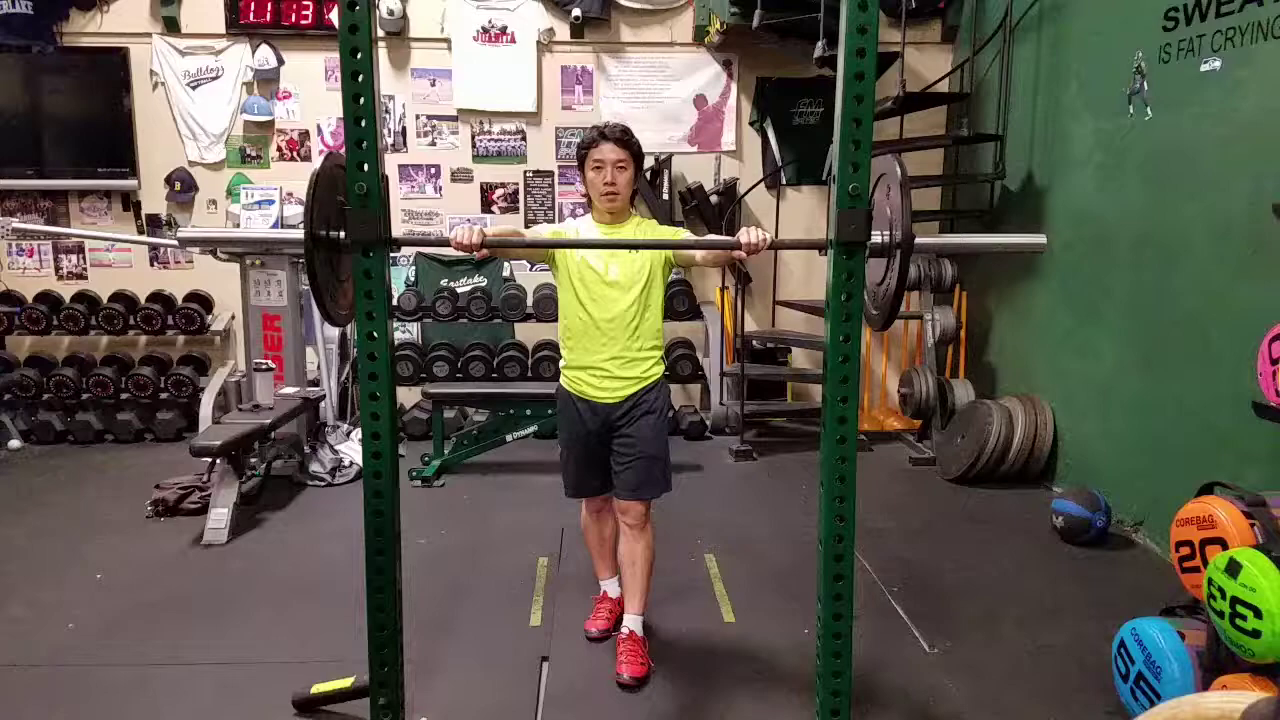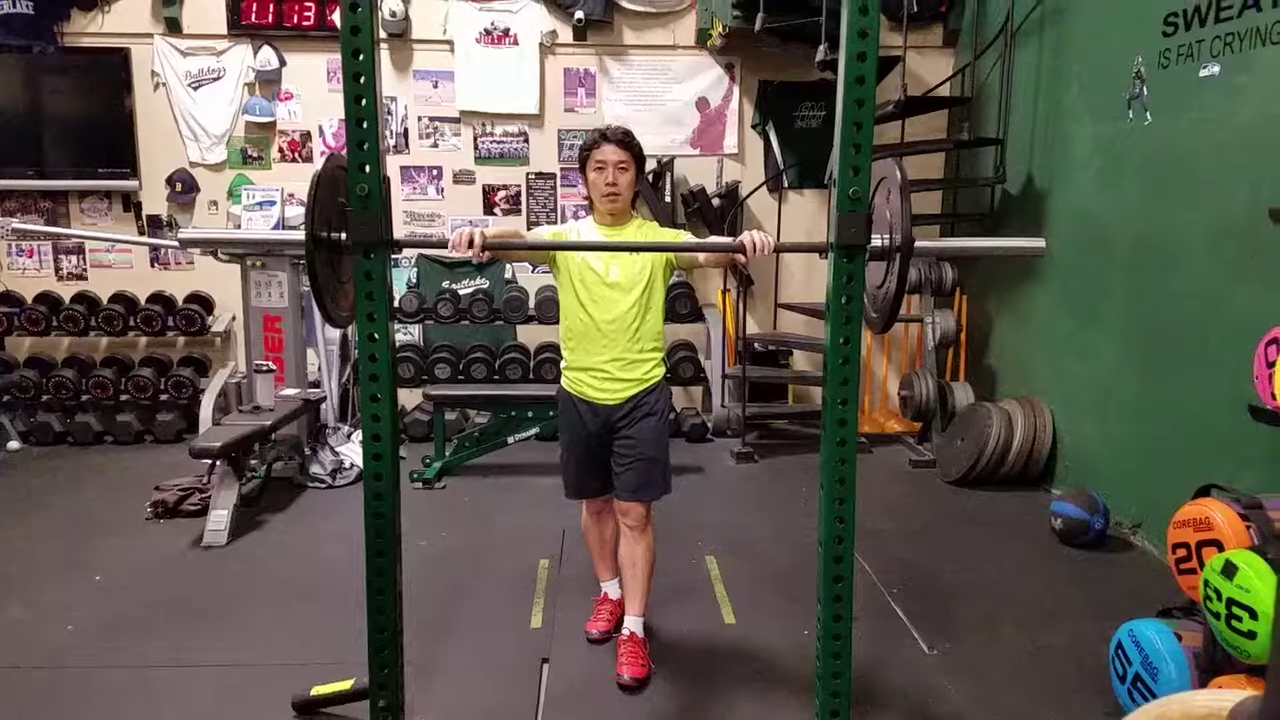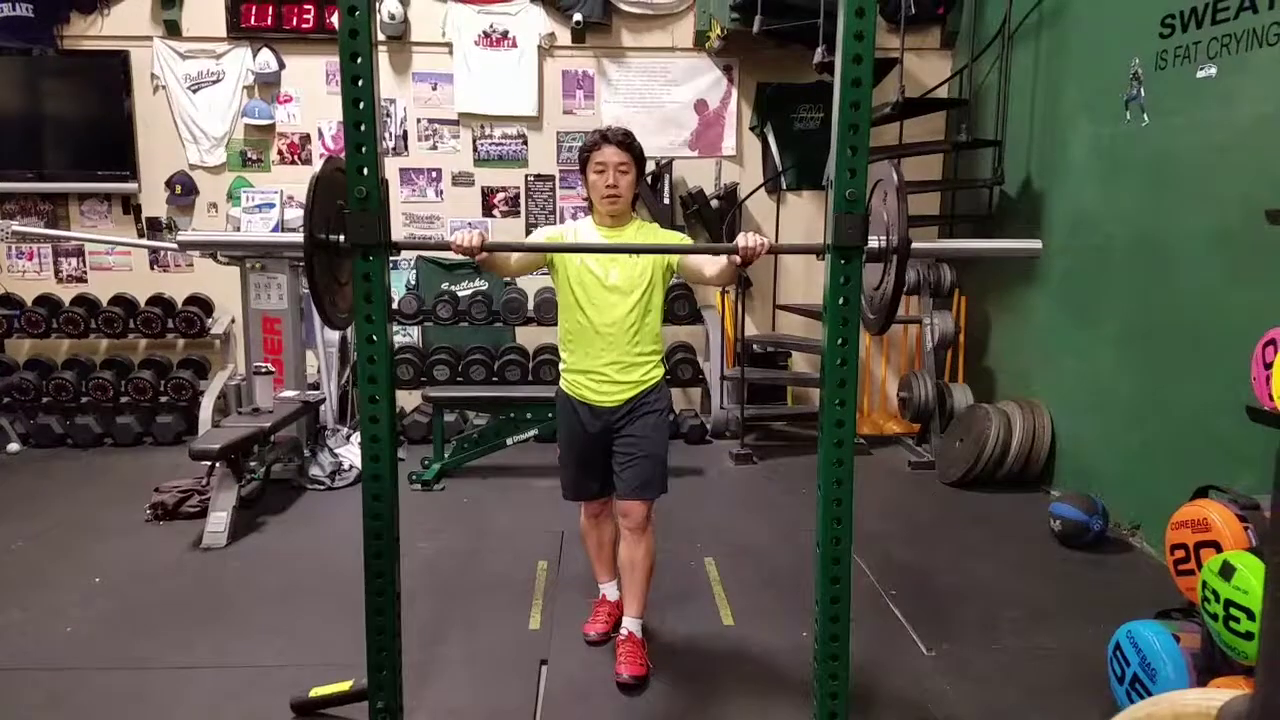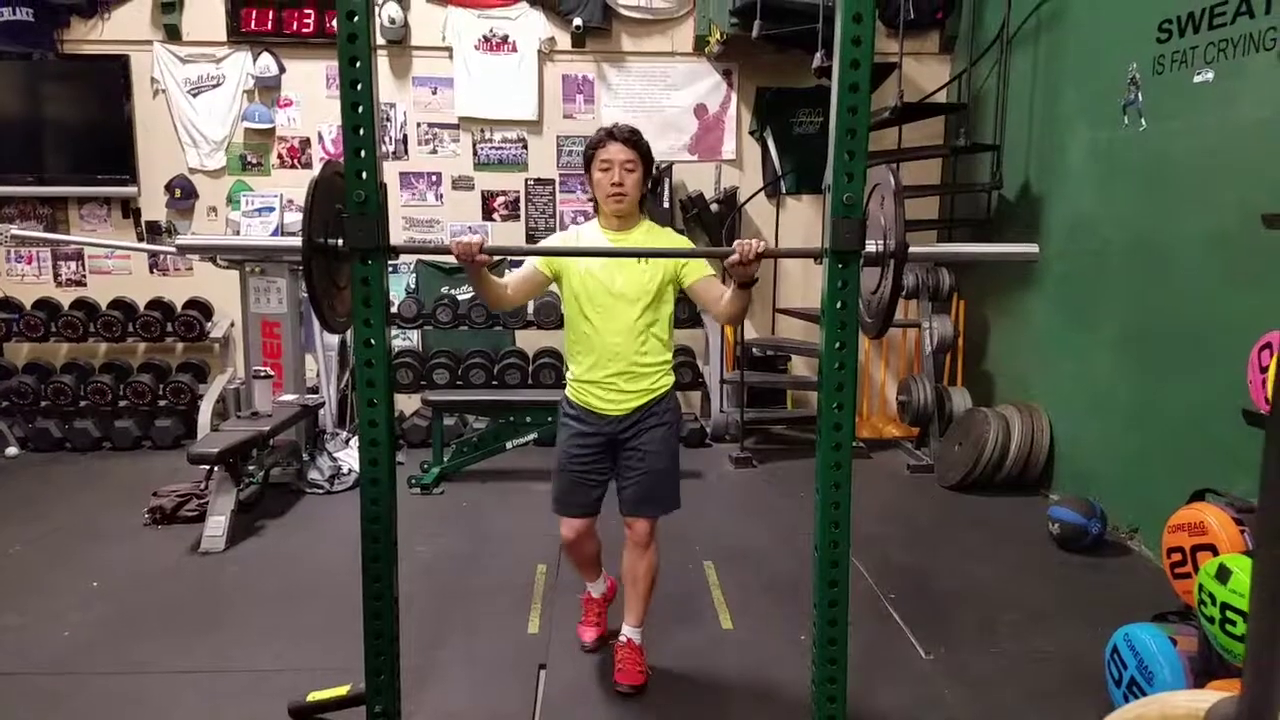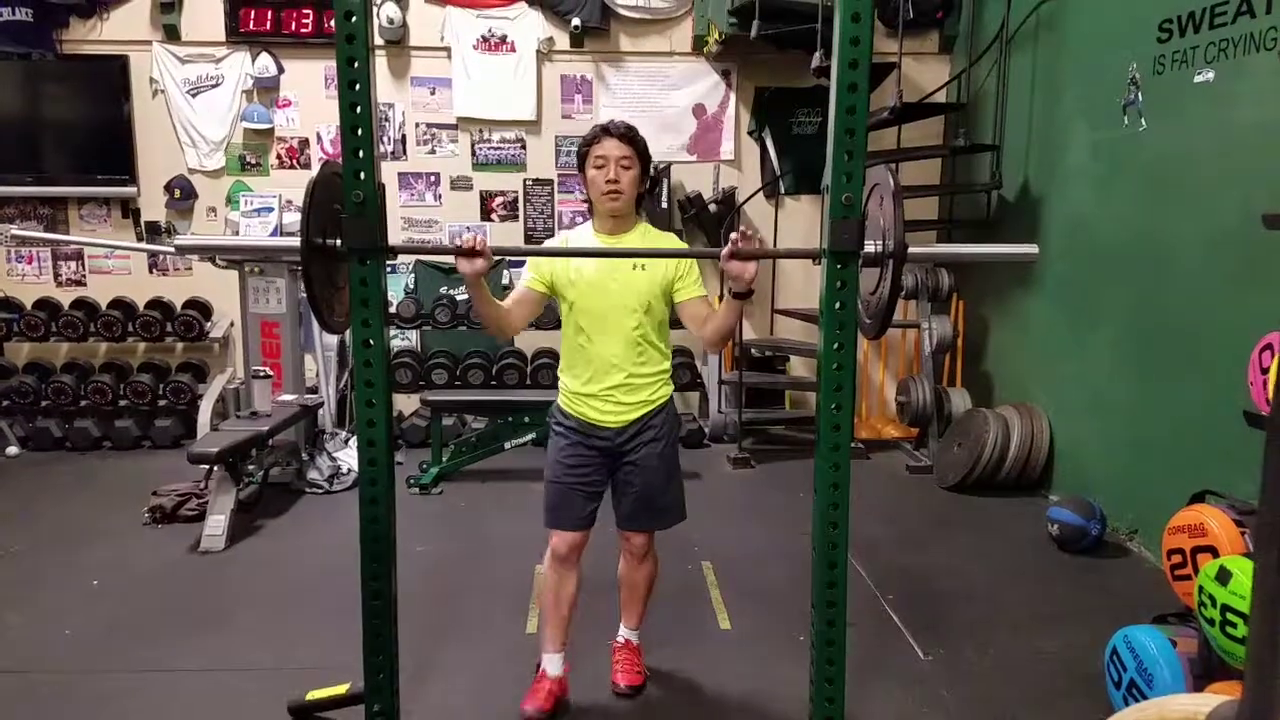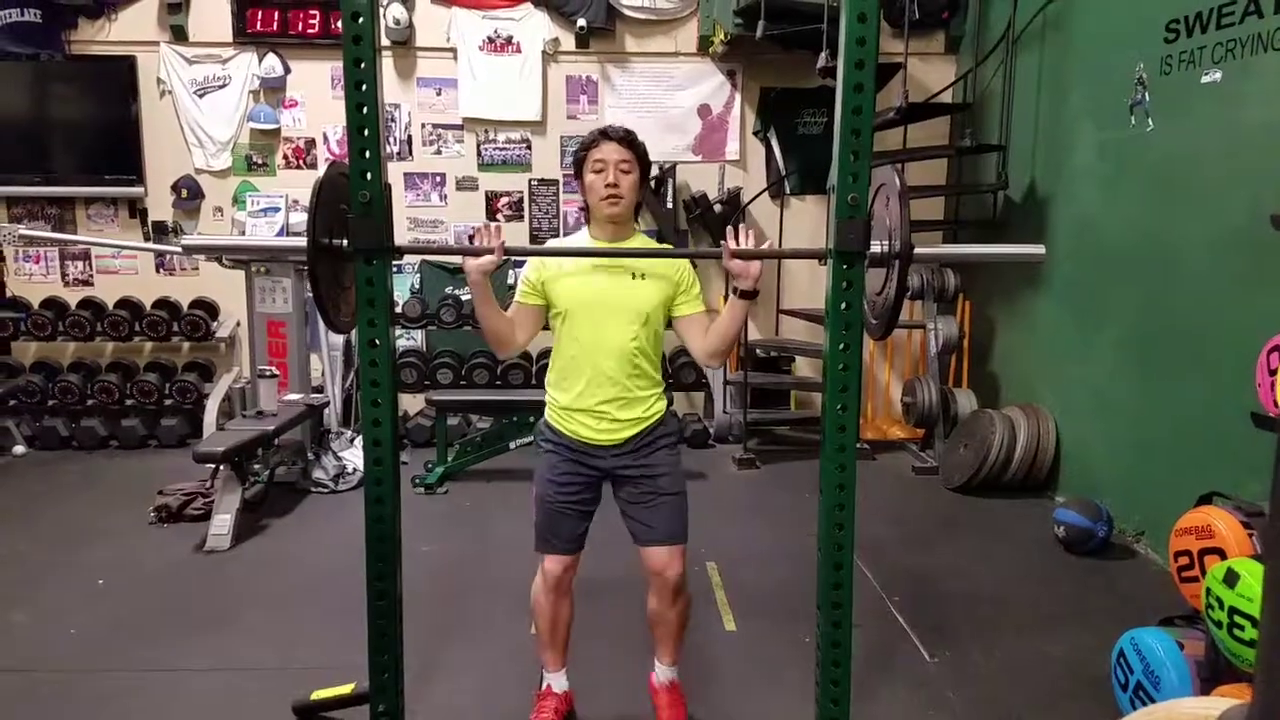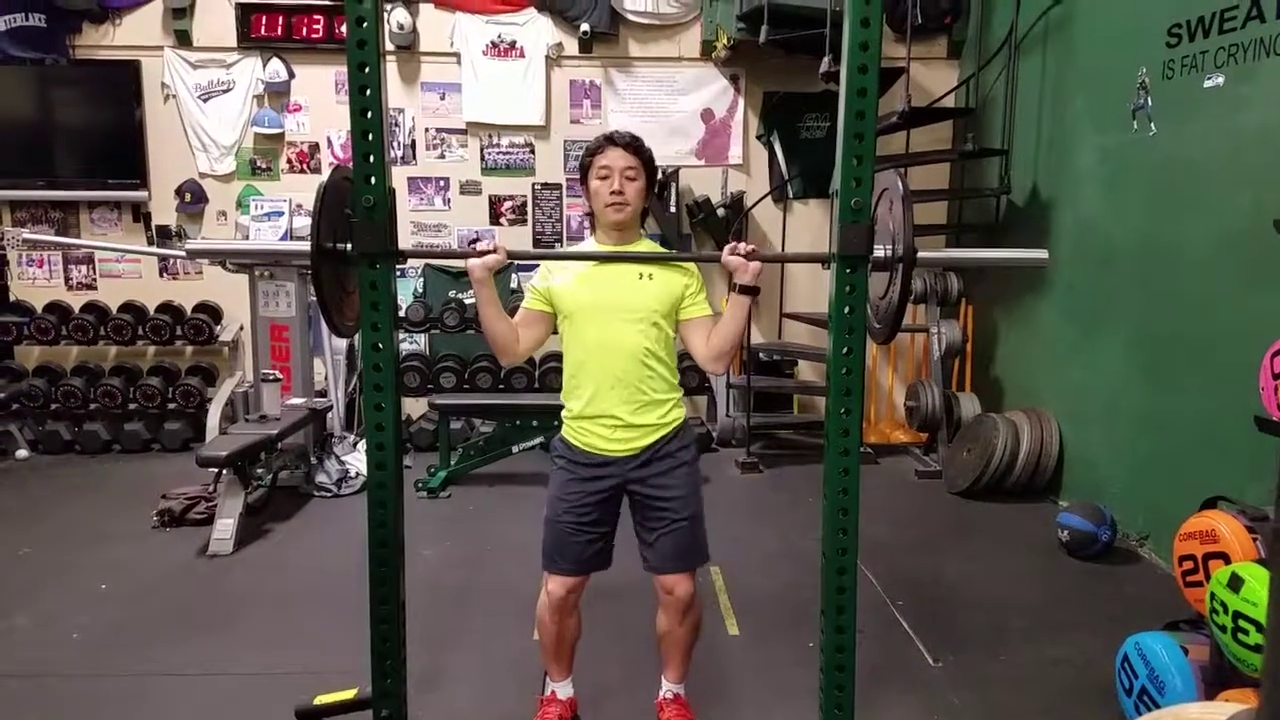
dt=0.3s
person 1, frame 1
left shoulder: (658, 236)
right shoulder: (564, 235)
left elbow: (706, 253)
right elbow: (515, 240)
left wrist: (740, 243)
right wrist: (481, 236)
left hip: (641, 394)
right hip: (580, 393)
left knee: (634, 511)
right knee: (594, 502)
left ankle: (633, 627)
right ankle: (609, 592)
person 1, frame 2
left shoulder: (660, 238)
right shoulder: (564, 236)
left elbow: (708, 253)
right elbow: (515, 241)
left wrist: (742, 244)
right wrist: (482, 238)
left hip: (641, 395)
right hip: (581, 395)
left knee: (634, 513)
right knee: (596, 504)
left ankle: (634, 628)
right ankle: (610, 593)
person 1, frame 3
left shoulder: (660, 240)
right shoulder: (560, 237)
left elbow: (714, 273)
right elbow: (507, 264)
left wrist: (741, 258)
right wrist: (479, 253)
left hip: (641, 398)
right hip: (579, 398)
left knee: (635, 514)
right knee: (594, 508)
left ankle: (633, 630)
right ankle: (608, 596)
person 1, frame 4
left shoulder: (671, 246)
right shoulder: (566, 245)
left elbow: (725, 311)
right elbow: (505, 297)
left wrist: (743, 279)
right wrist: (475, 268)
left hip: (650, 410)
right hip: (584, 408)
left knee: (640, 529)
right knee: (573, 530)
left ankle: (631, 638)
right ankle: (598, 589)
person 1, frame 5
left shoulder: (670, 251)
right shoulder: (558, 249)
left elbow: (710, 337)
right elbow: (506, 326)
left wrist: (739, 288)
right wrist: (475, 282)
left hip: (647, 420)
right hip: (576, 419)
left knee: (638, 544)
right knee: (562, 546)
left ankle: (628, 641)
right ankle: (552, 670)
person 1, frame 6
left shoulder: (670, 264)
right shoulder: (550, 259)
left elbow: (710, 353)
right elbow: (506, 344)
left wrist: (742, 290)
right wrist: (479, 282)
left hip: (646, 436)
right hip: (567, 438)
left knee: (668, 570)
right knee: (554, 570)
person 1, frame 7
left shoulder: (679, 271)
right shoulder: (556, 270)
left elbow: (716, 359)
right elbow: (510, 351)
left wrist: (744, 287)
right wrist: (482, 283)
left hip: (664, 449)
right hip: (582, 451)
left knee: (679, 590)
right knee: (560, 591)
